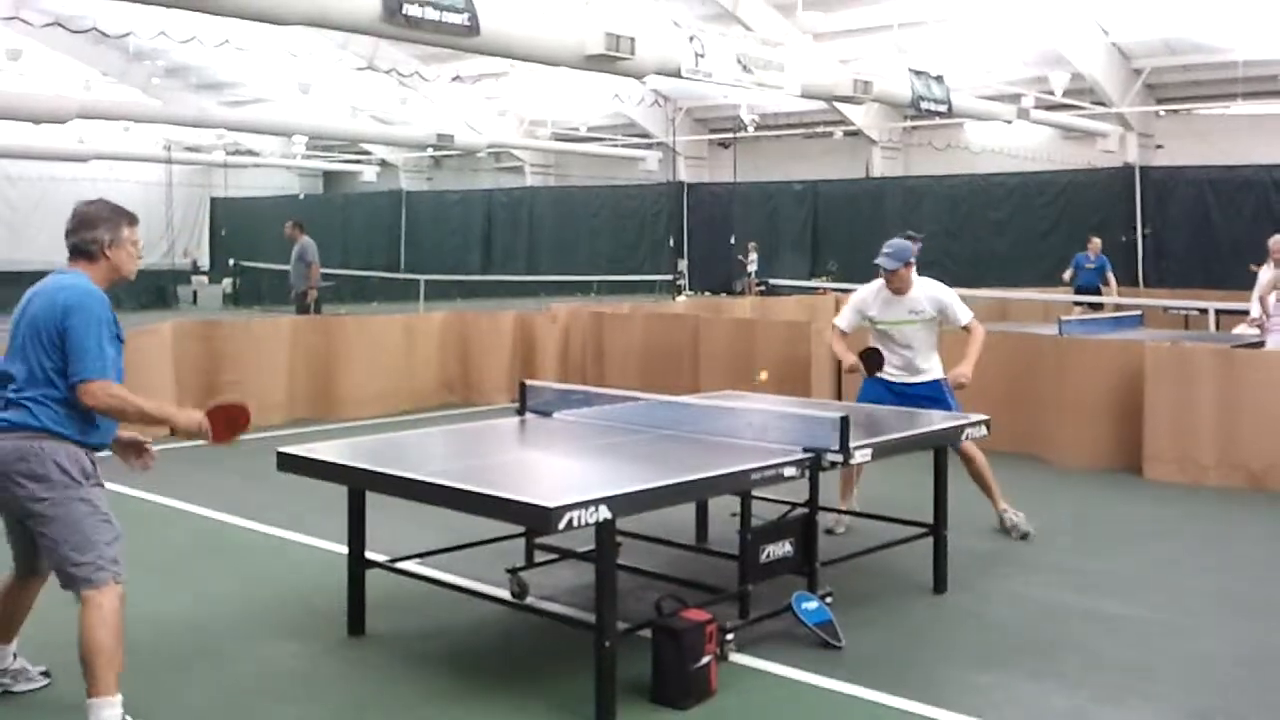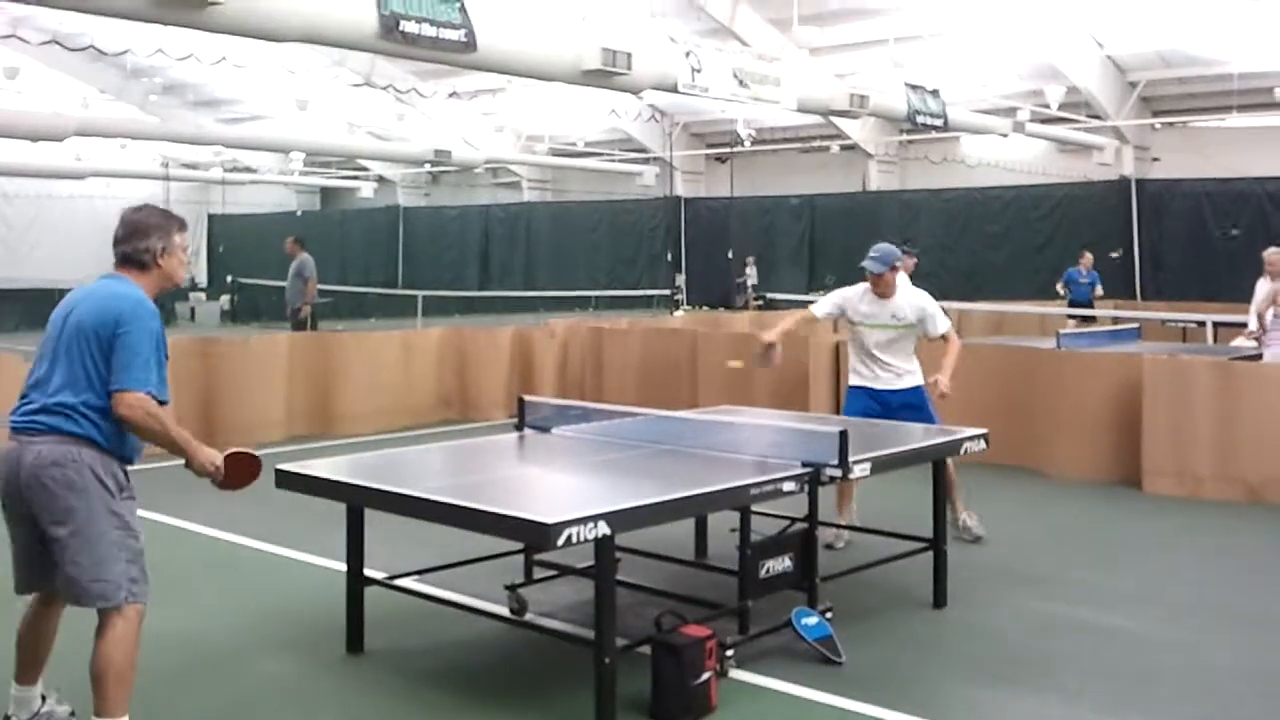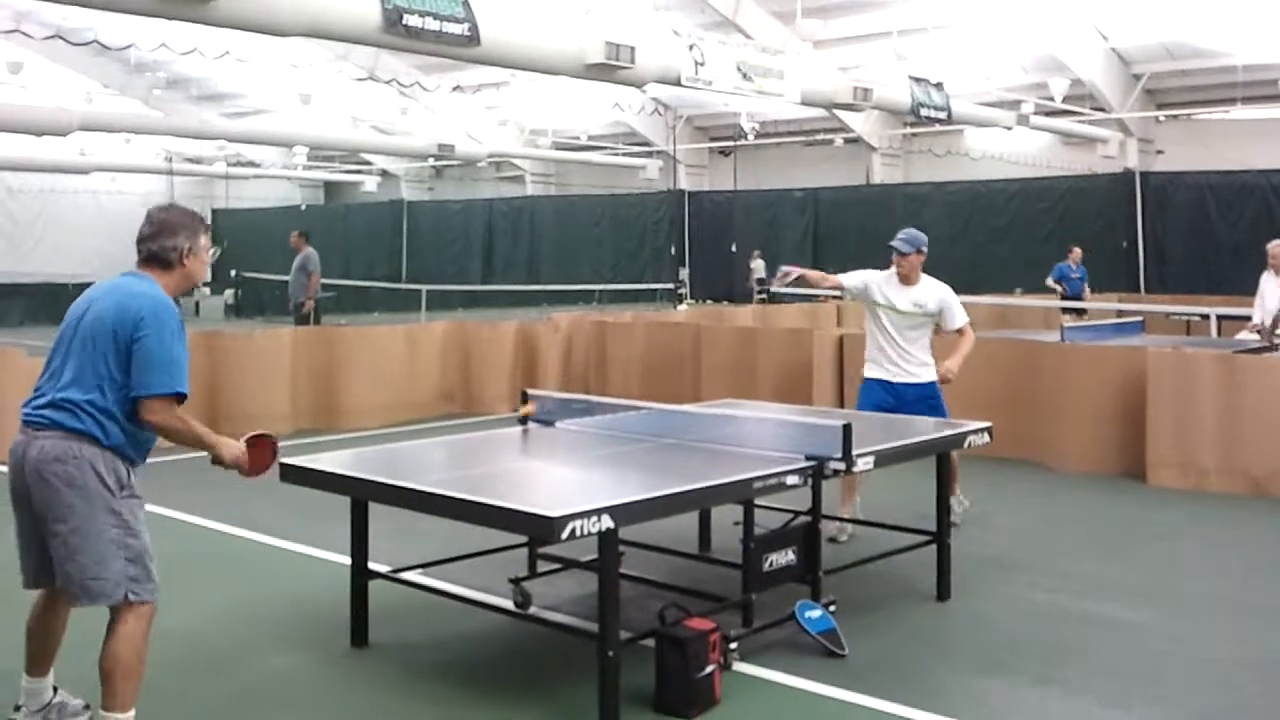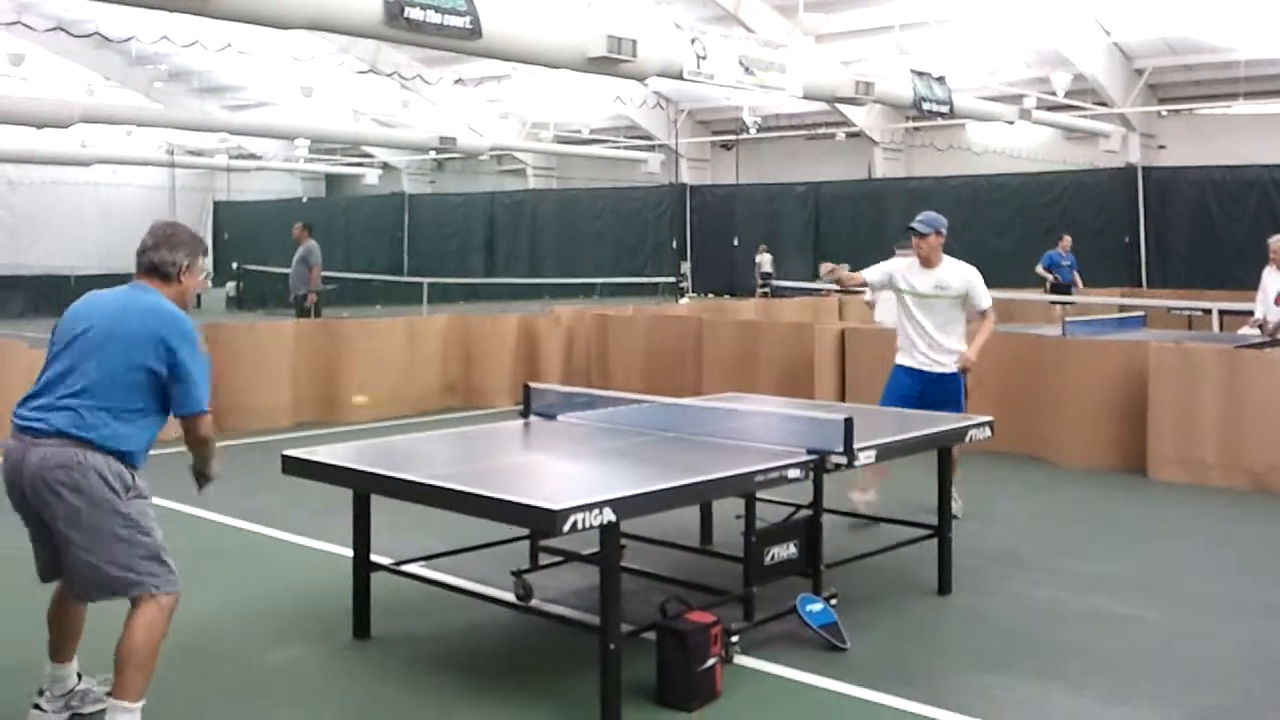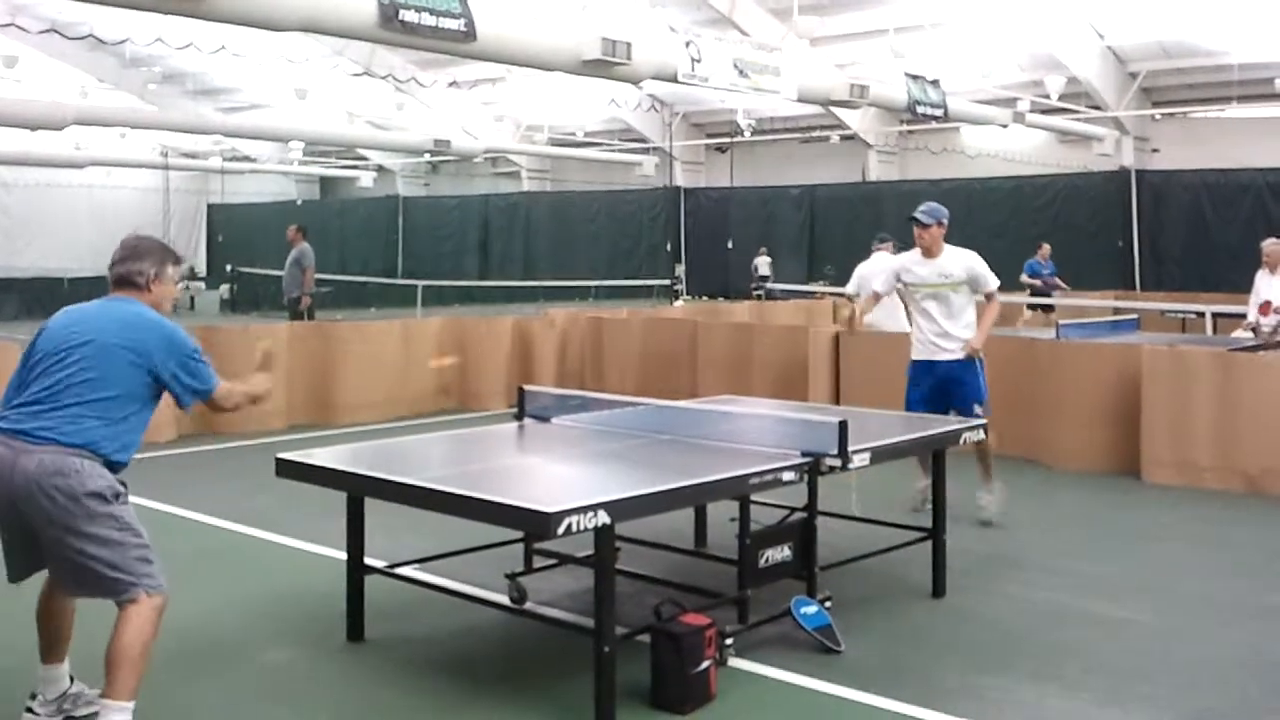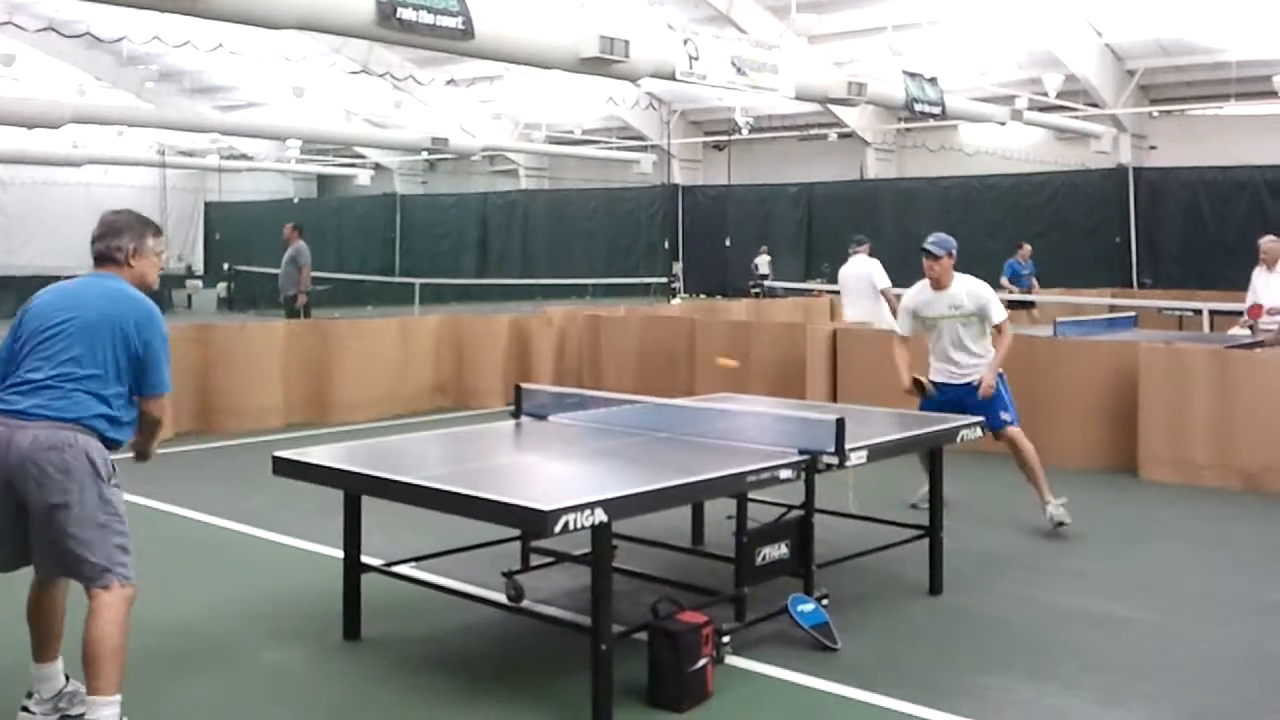
dt=0.2s
person 1, frame 1
left shoulder: (45, 292)
right shoulder: (85, 301)
right elbow: (93, 394)
left wrist: (112, 437)
right wrist: (171, 416)
right hip: (47, 454)
right knee: (102, 585)
person 1, frame 2
left shoulder: (82, 298)
right shoulder: (136, 310)
right elbow: (130, 406)
right wrist: (195, 452)
right hip: (78, 463)
left knee: (50, 592)
right knee: (123, 605)
person 1, frame 3
left shoulder: (98, 294)
right shoulder: (157, 309)
right elbow: (158, 411)
right wrist: (220, 447)
left hip: (31, 446)
right hip: (83, 459)
left knee: (59, 588)
right knee: (135, 601)
person 1, frame 4
left shoulder: (87, 304)
right shoulder: (175, 325)
right elbow: (198, 426)
right wrist: (204, 465)
right hip: (85, 468)
left knee: (77, 574)
right knee: (157, 593)
person 1, frame 5
left shoulder: (62, 319)
right shoulder: (162, 336)
right elbow: (222, 397)
right wrist: (260, 382)
right hip: (66, 470)
left knee: (66, 573)
right knee: (143, 595)
person 1, frame 6
left shoulder: (45, 298)
right shoulder: (142, 312)
right elbow: (153, 411)
right wrist: (144, 445)
right hip: (67, 445)
left knee: (50, 570)
right knee: (110, 587)
person 2, frame 1
left shoulder: (937, 294)
right shoulder: (867, 296)
left elbow: (975, 330)
right elbow: (836, 332)
left wrist: (966, 366)
right wrist: (844, 356)
left hip: (928, 381)
right hip: (881, 380)
left knee: (963, 445)
left ankle: (1003, 509)
right ankle: (843, 508)
person 2, frame 2
left shoulder: (919, 301)
right shoulder: (850, 297)
left elbow: (952, 339)
right elbow: (805, 315)
left wrist: (945, 374)
right wrist: (776, 333)
left hip: (909, 388)
right hip: (864, 388)
left ankle: (959, 515)
right ankle: (844, 521)
person 2, frame 3
left shoulder: (940, 293)
right shoulder: (872, 281)
left elbow: (967, 334)
right elbow: (827, 281)
left wrist: (955, 361)
right wrist: (803, 274)
left hip: (922, 383)
right hip: (879, 380)
left ankle: (953, 496)
right ankle: (846, 514)
person 2, frame 4
left shoulder: (965, 274)
right shoulder: (897, 269)
left elbow: (988, 317)
right elbow: (856, 280)
left wrist: (973, 349)
right wrist: (839, 276)
left hip: (949, 370)
right hip: (907, 367)
left ankle: (949, 491)
person 2, frame 5
left shoulder: (967, 261)
right shoulder: (902, 264)
left elbow: (994, 299)
right elbow: (872, 297)
left wrist: (980, 335)
right wrist: (858, 312)
left hip: (960, 359)
right hip: (923, 361)
left ankle: (989, 488)
right ankle: (929, 480)
person 2, frame 6
left shoulder: (977, 290)
right shoulder: (912, 298)
left elbow: (1004, 332)
right elbow: (901, 342)
left wrist: (991, 371)
right wrist: (904, 374)
left hip: (982, 376)
right hip: (941, 380)
left knee: (1012, 434)
left ankle: (1049, 502)
